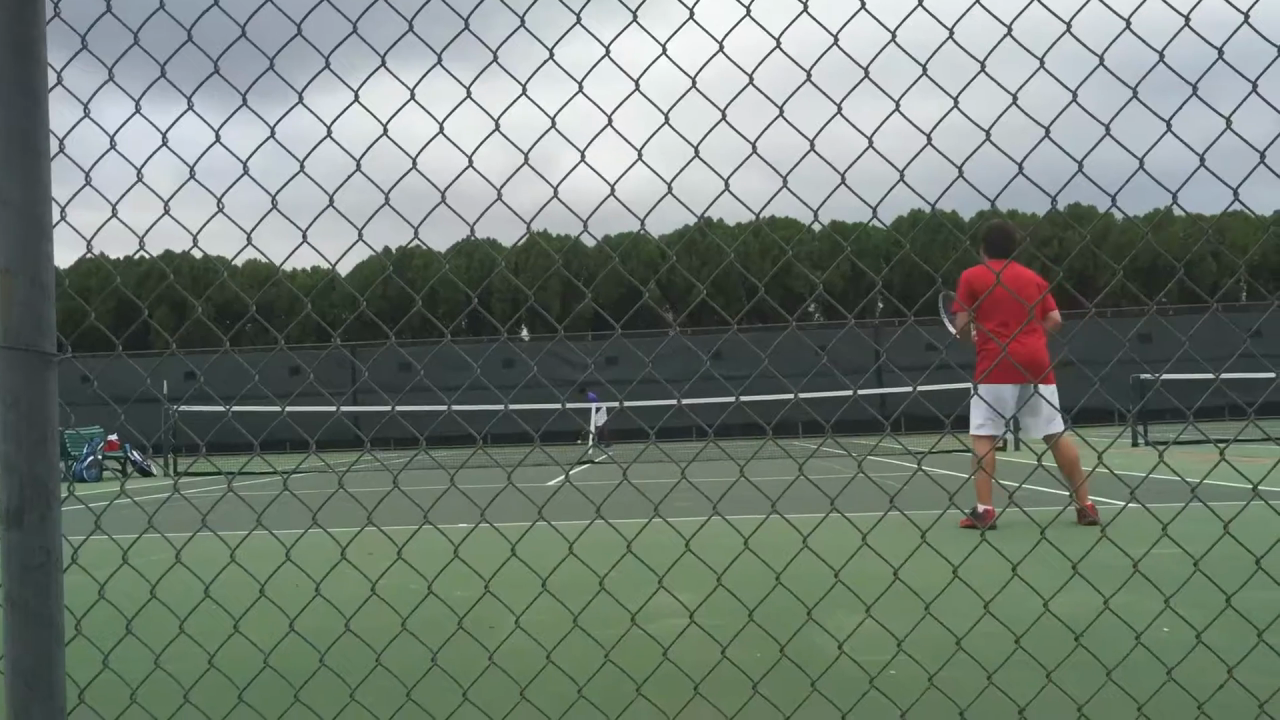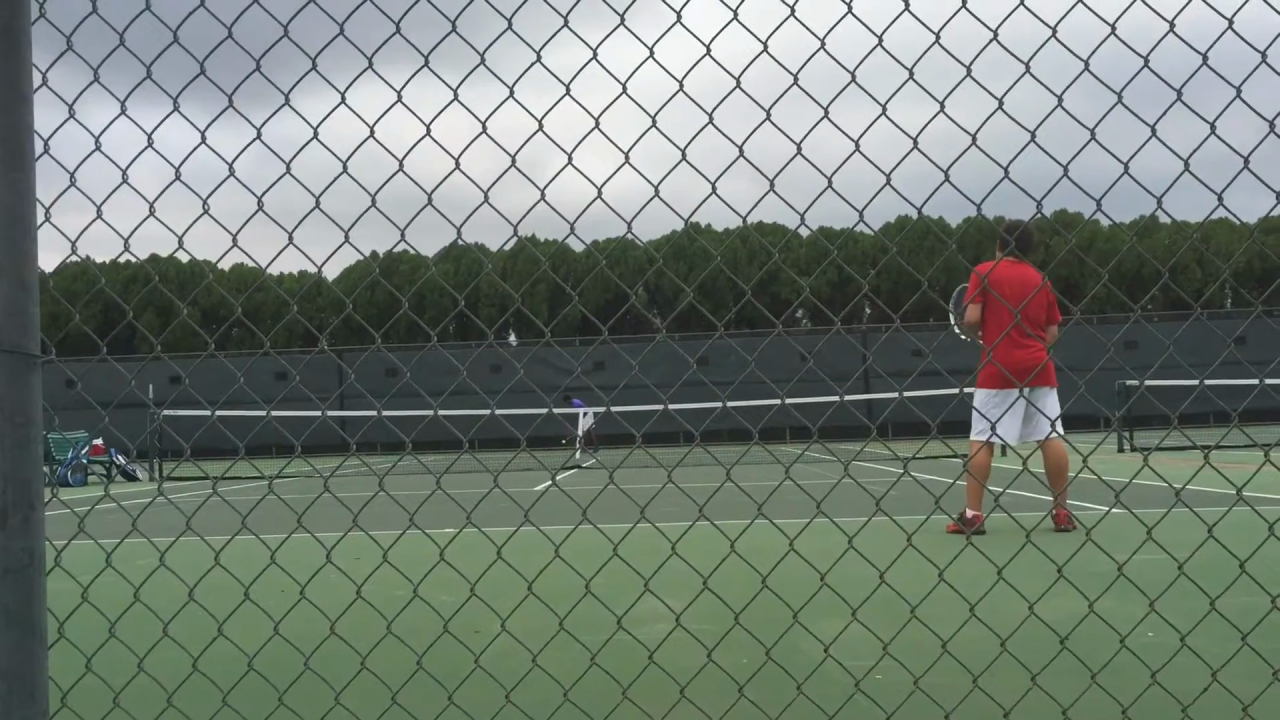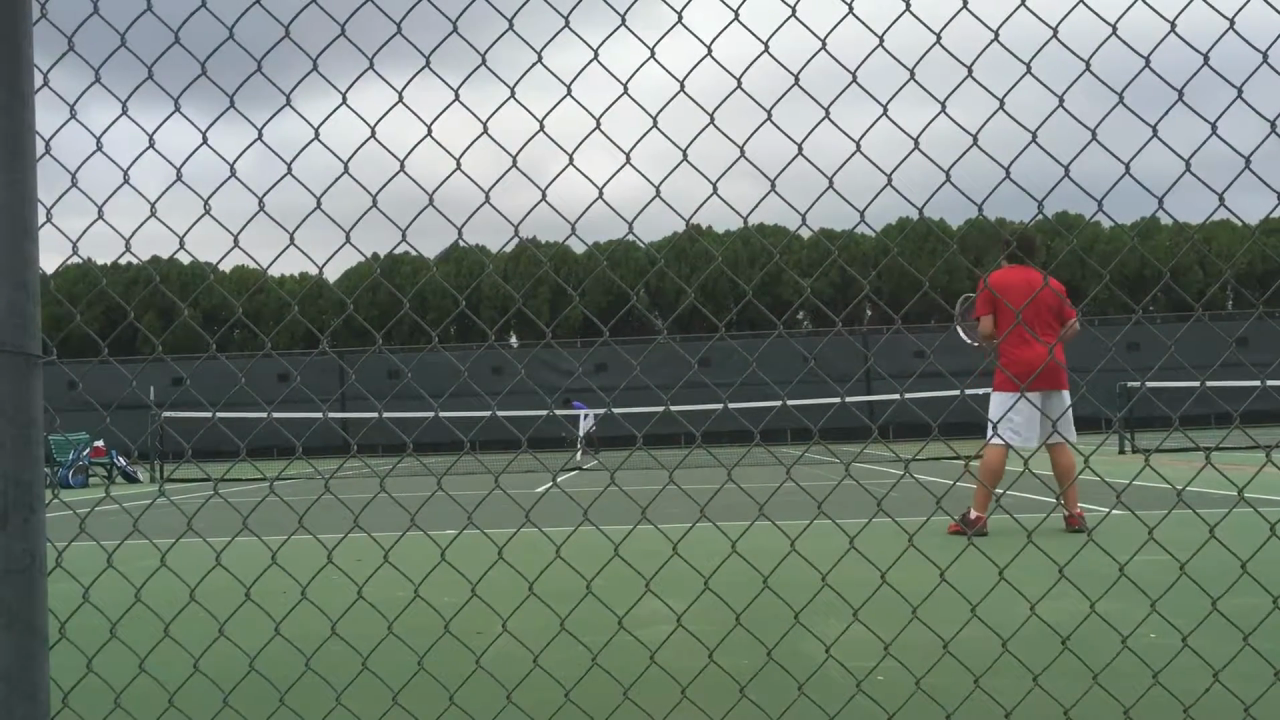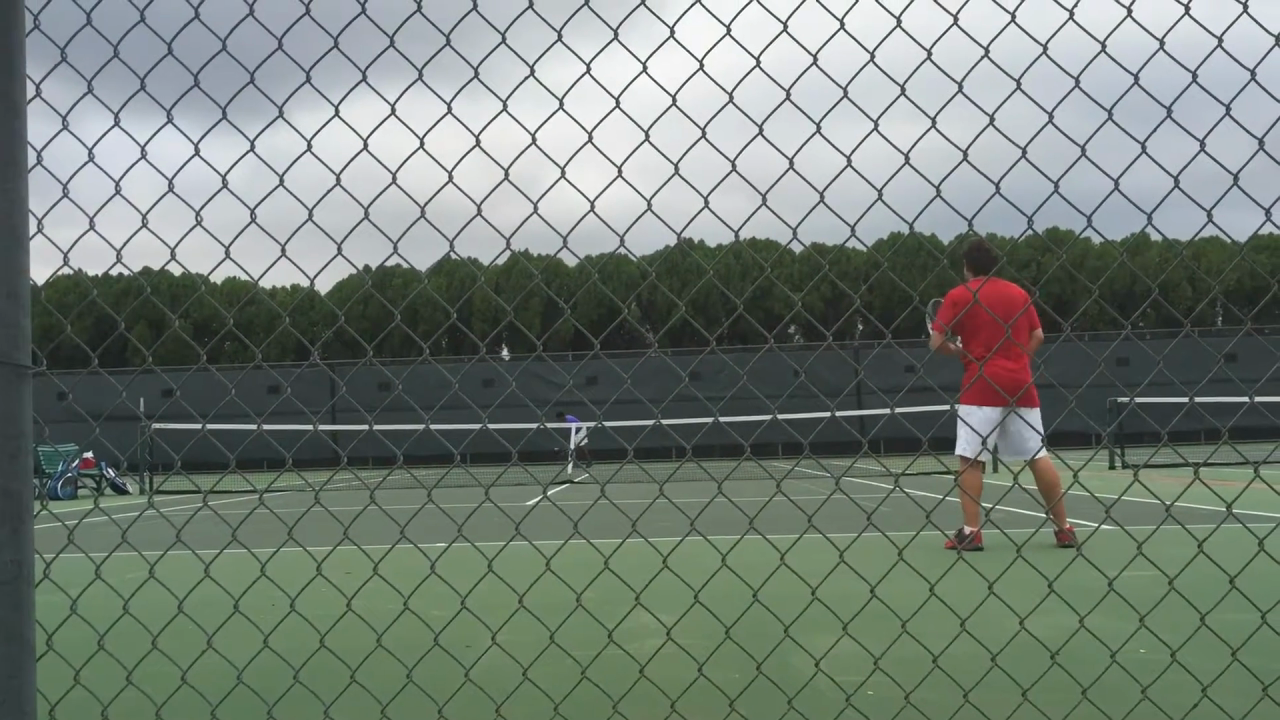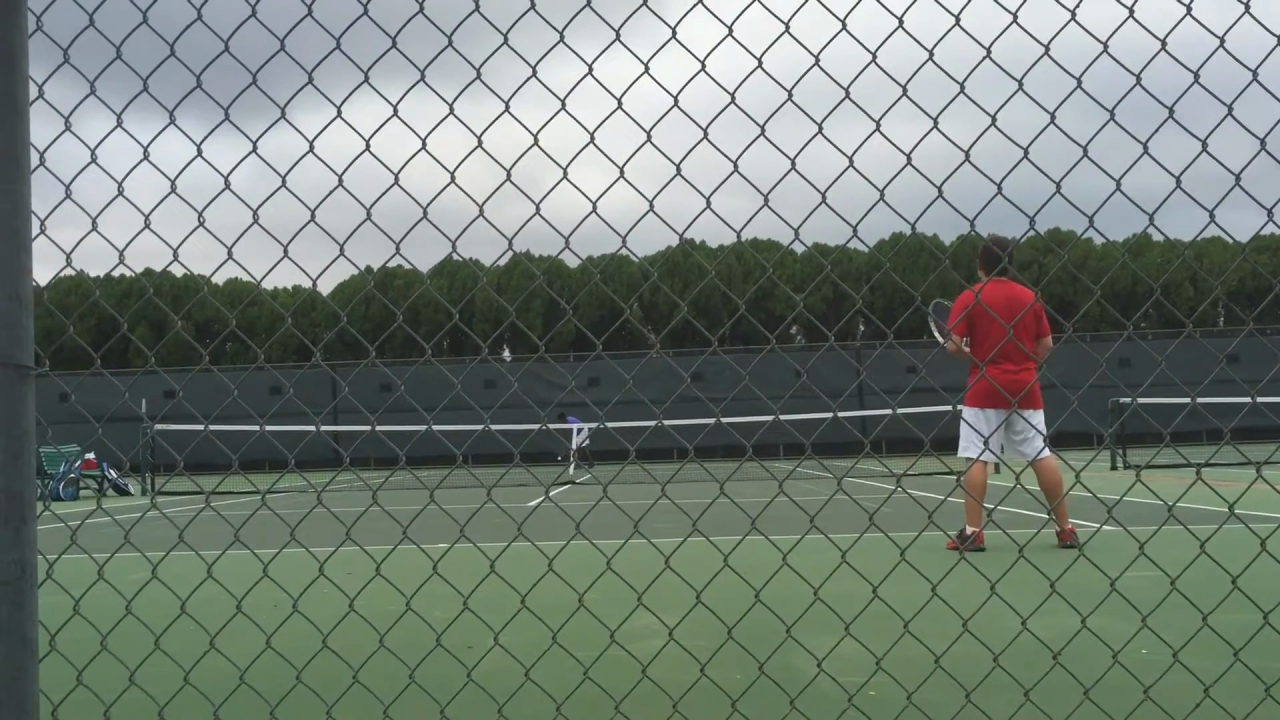
dt=1s
person 1, frame 1
left shoulder: (971, 276)
right shoulder: (1033, 277)
left elbow: (961, 324)
right elbow: (1054, 320)
left wrist: (971, 337)
left hip: (998, 365)
right hip: (1036, 362)
left knee: (983, 436)
right knee: (1056, 433)
left ankle: (984, 510)
right ankle: (1085, 505)
person 1, frame 2
left shoulder: (984, 272)
right shoulder: (1041, 281)
left elbow: (971, 319)
right elbow: (1053, 331)
left wrist: (980, 335)
left hip: (998, 370)
right hip: (1039, 368)
left knee: (982, 440)
right knee: (1052, 437)
left ankle: (972, 515)
right ankle: (1061, 512)
person 1, frame 3
left shoulder: (991, 282)
right shoulder: (1052, 283)
left elbow: (986, 331)
right elbow: (1073, 327)
left wrist: (994, 341)
left hip: (1014, 371)
right hip: (1052, 369)
left knee: (997, 442)
right knee: (1059, 441)
left ankle: (977, 515)
right ankle: (1073, 513)
person 1, frame 4
left shoulder: (958, 296)
right shoulder: (1019, 292)
left elbow: (937, 342)
right elbow: (1037, 337)
left wrist: (959, 350)
left hip: (982, 387)
right hip: (1020, 384)
left knee: (970, 458)
right knee: (1038, 455)
left ankle: (971, 531)
right ankle: (1063, 528)
person 1, frame 5
left shoulder: (970, 298)
right shoulder: (1030, 297)
left elbow: (953, 345)
right elbow: (1046, 344)
left hip: (985, 389)
right hip: (1025, 388)
left knee: (976, 458)
right knee: (1042, 456)
left ankle: (973, 532)
right ankle: (1065, 529)
